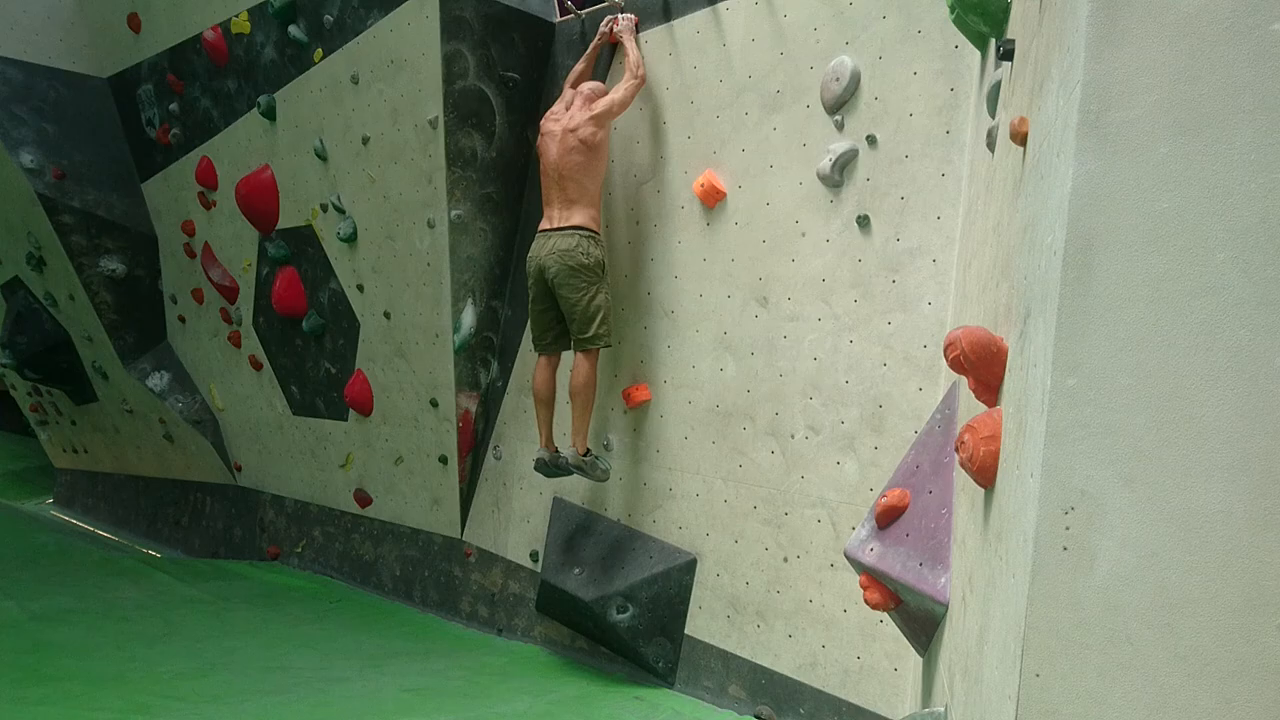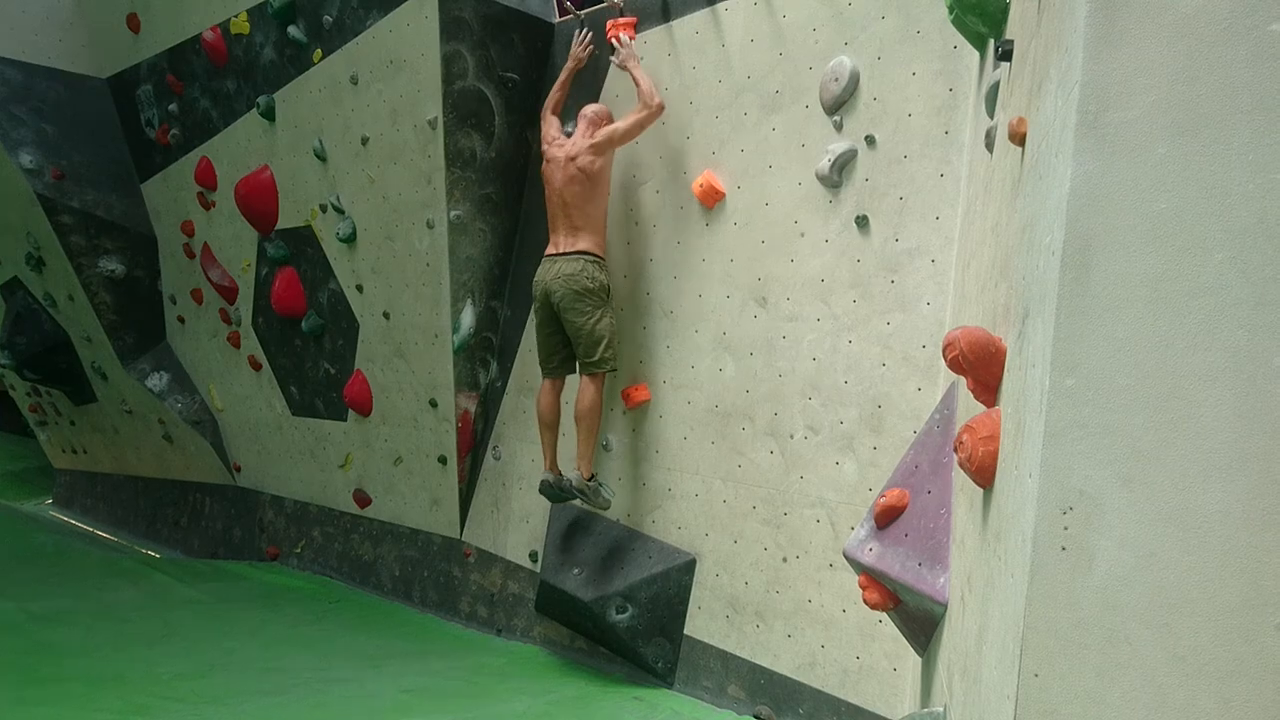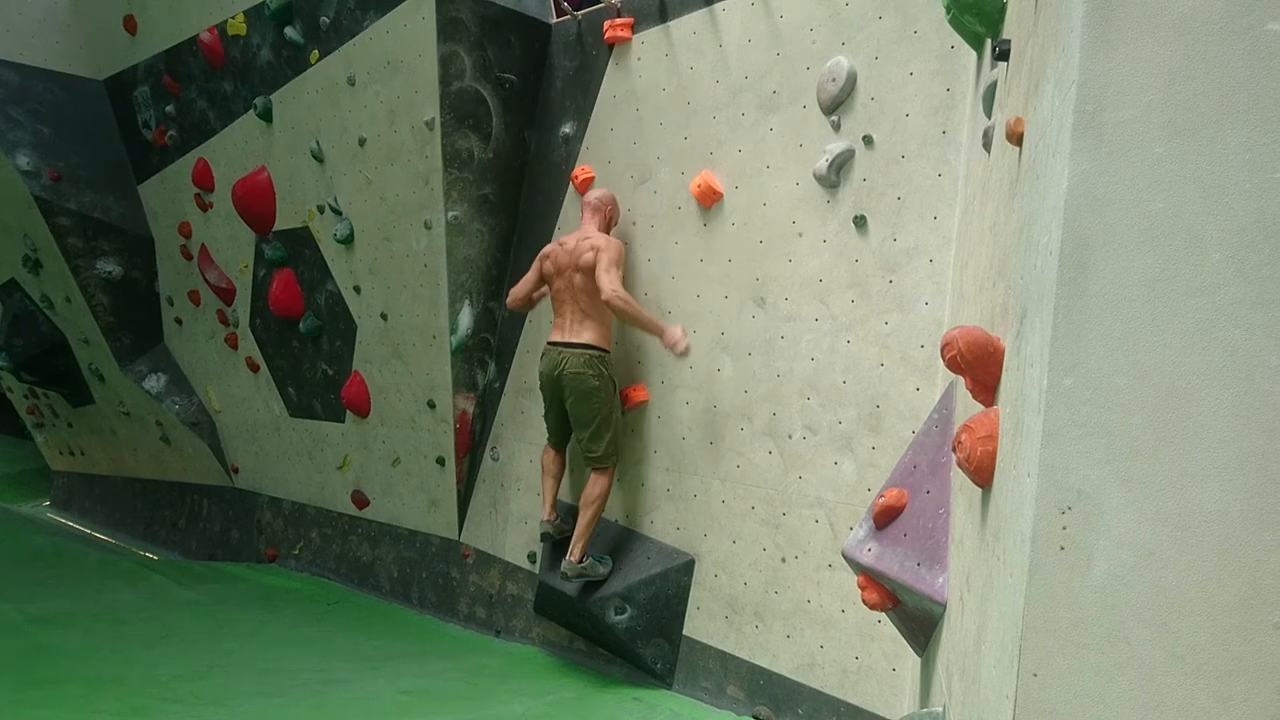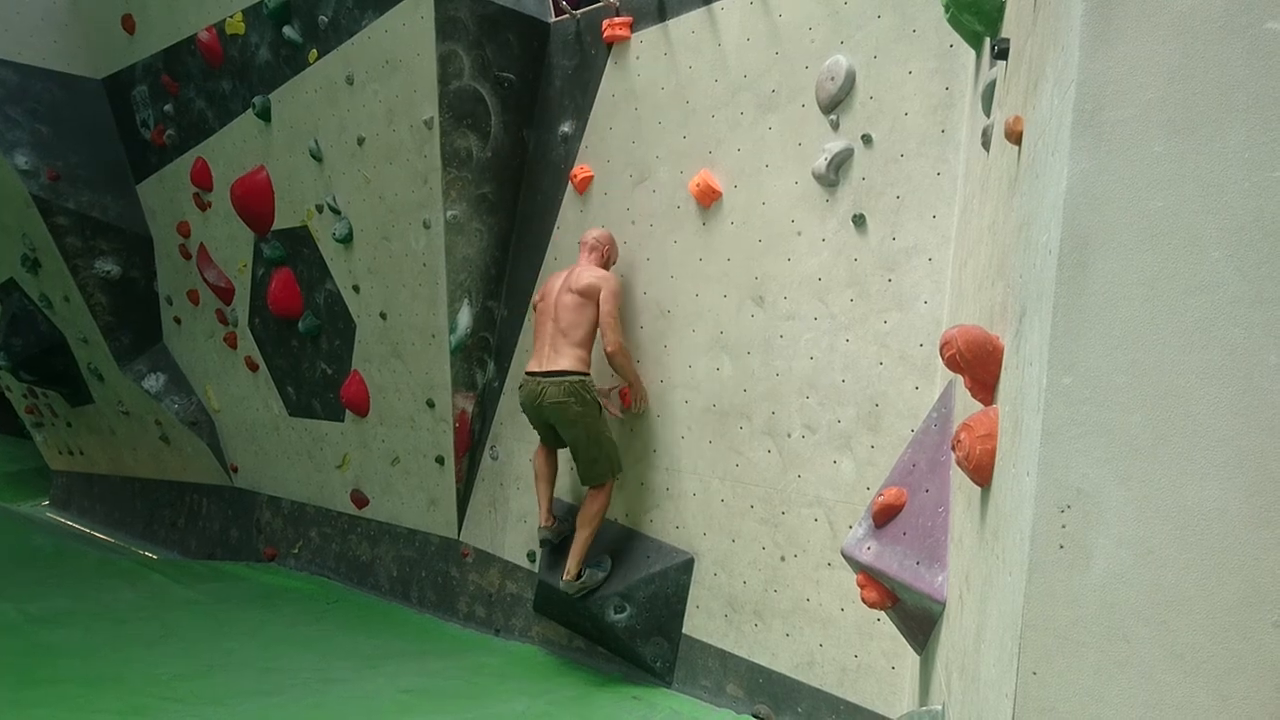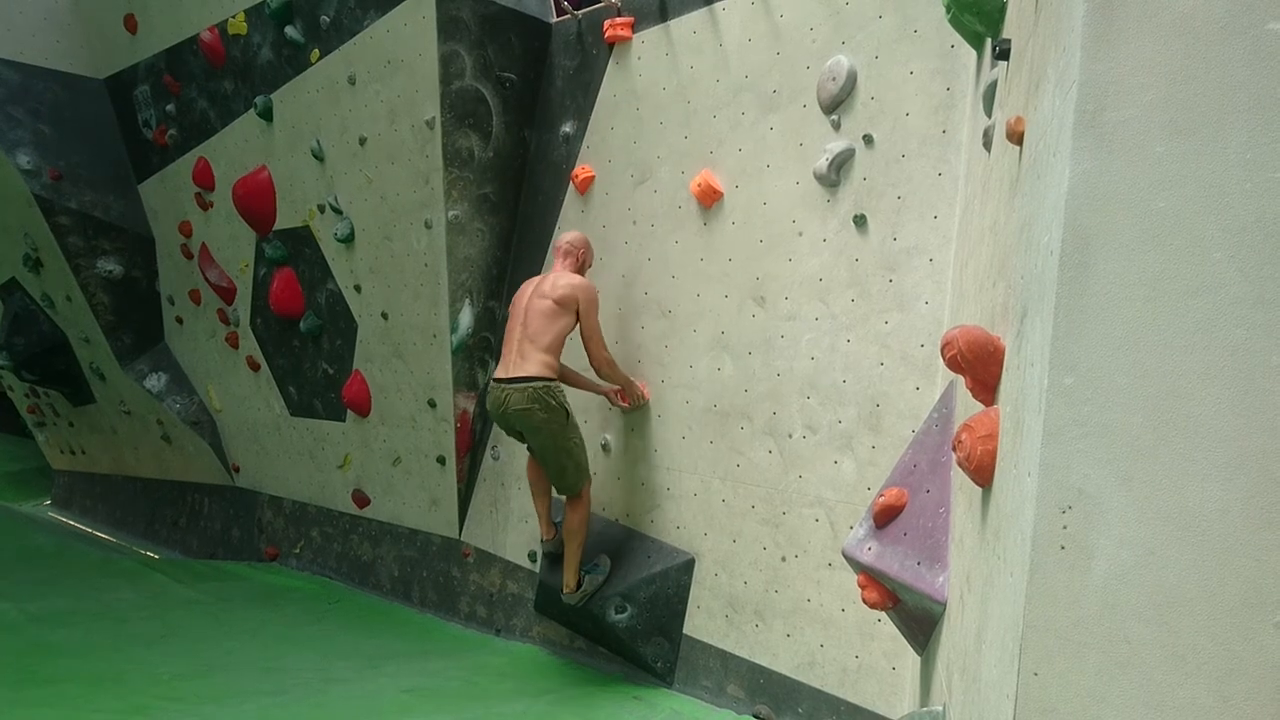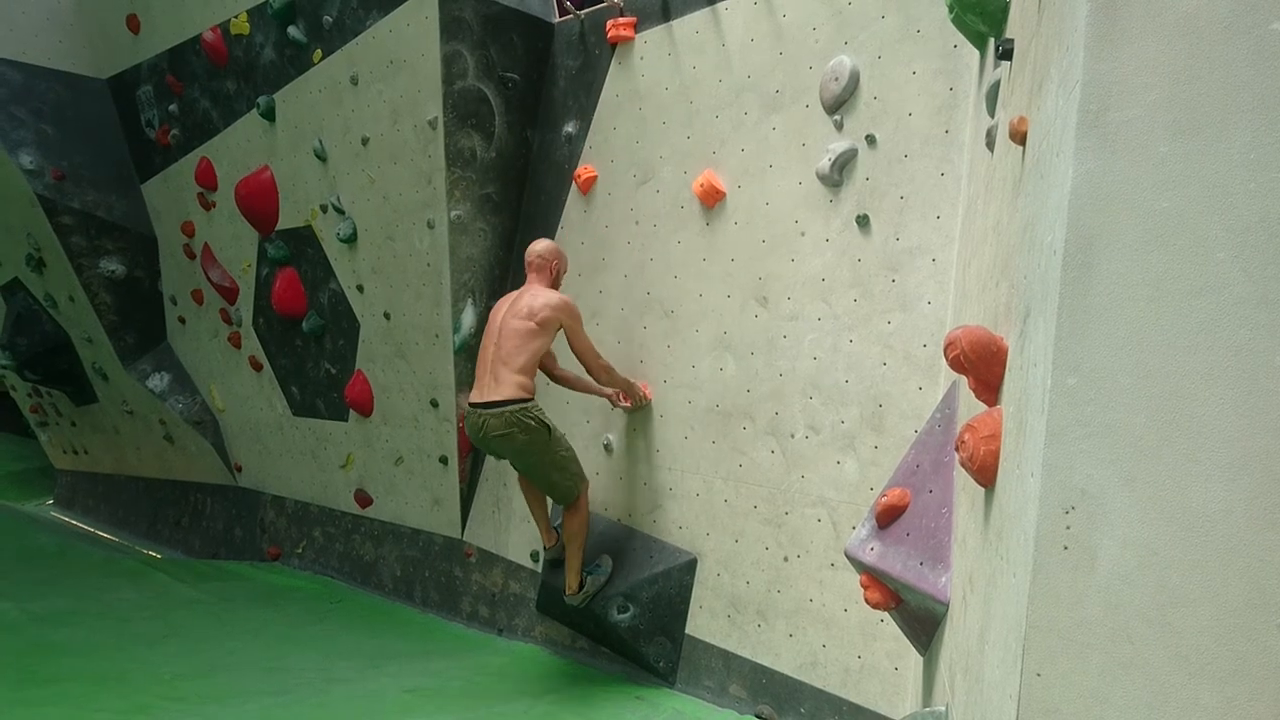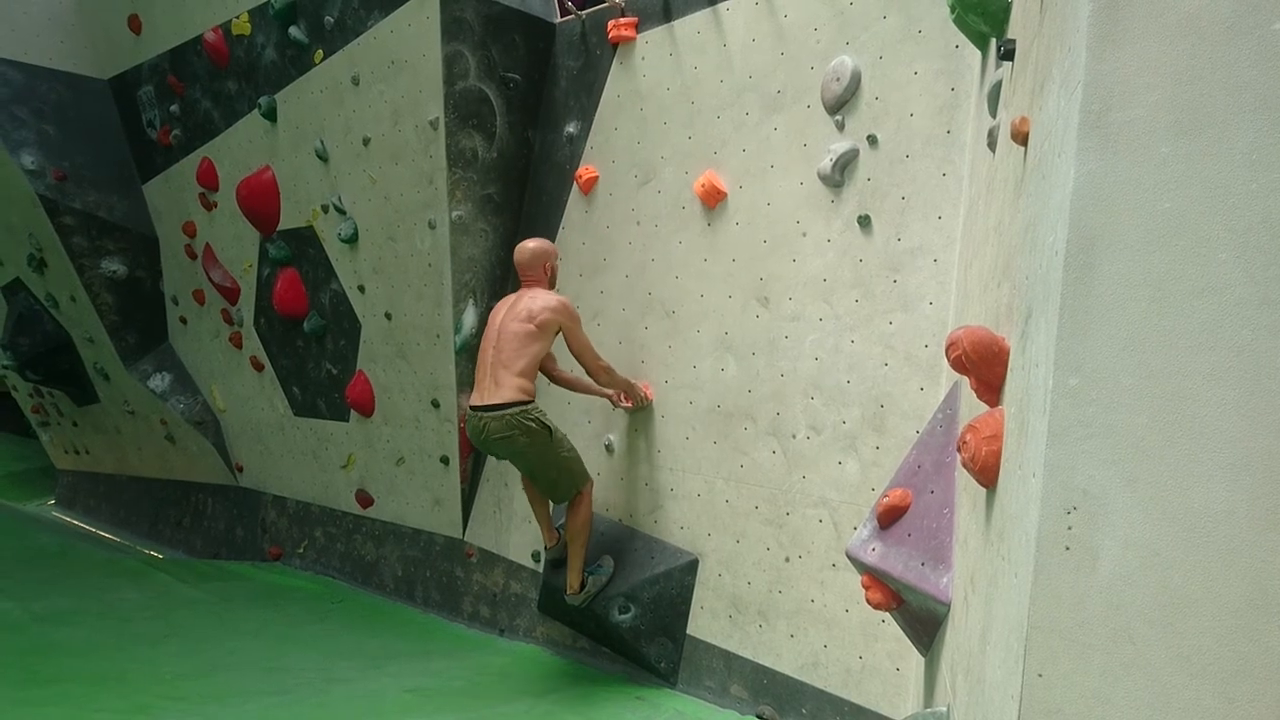
dt=0.2s
person 1, frame 1
left shoulder: (550, 123)
right shoulder: (593, 118)
left elbow: (573, 81)
right elbow: (636, 77)
left wrist: (600, 42)
right wrist: (626, 38)
left hip: (540, 248)
right hip: (576, 247)
left knee: (546, 354)
right knee: (586, 350)
left ankle: (546, 450)
right ankle: (578, 451)
person 1, frame 2
left shoulder: (551, 147)
right shoulder: (596, 144)
left elbow: (550, 108)
right elbow: (651, 107)
left wrist: (572, 63)
right wrist: (632, 65)
left hip: (547, 272)
right hip: (582, 272)
left knee: (554, 377)
right knee: (593, 373)
left ankle: (551, 473)
right ankle: (582, 473)
person 1, frame 3
left shoulder: (551, 251)
right shoulder: (606, 245)
left elbow: (514, 301)
right elbow: (611, 294)
right wrist: (663, 330)
left hip: (551, 357)
right hip: (587, 361)
left knee: (556, 441)
right knee: (602, 464)
left ankle: (548, 517)
right ankle: (576, 557)
person 1, frame 4
left shoulder: (548, 284)
right shoulder: (604, 280)
right elbow: (613, 347)
right wrist: (636, 385)
left hip: (529, 385)
right hip: (567, 386)
left knee: (547, 442)
right knee: (601, 480)
left ankle: (547, 524)
right ankle: (574, 574)
person 1, frame 5
left shoulder: (526, 288)
right shoulder: (580, 287)
right elbow: (600, 359)
left wrist: (603, 390)
right wrist: (629, 385)
left hip: (497, 395)
right hip: (534, 396)
left knee: (539, 450)
right knee: (578, 489)
left ankle: (549, 535)
right ankle: (574, 584)
person 1, frame 6
left shoulder: (504, 304)
right shoulder: (557, 303)
right elbow: (597, 366)
left wrist: (604, 393)
right wrist: (630, 387)
left hip: (474, 419)
right hip: (512, 417)
left knee: (529, 463)
right knee: (576, 492)
left ankle: (551, 543)
right ankle: (575, 585)
person 1, frame 7
left shoulder: (503, 306)
right shoulder: (557, 306)
right elbow: (597, 370)
left wrist: (605, 393)
right wrist: (630, 388)
left hip: (476, 422)
right hip: (513, 419)
left knee: (534, 460)
right knee: (580, 490)
left ankle: (551, 541)
right ankle: (576, 584)
